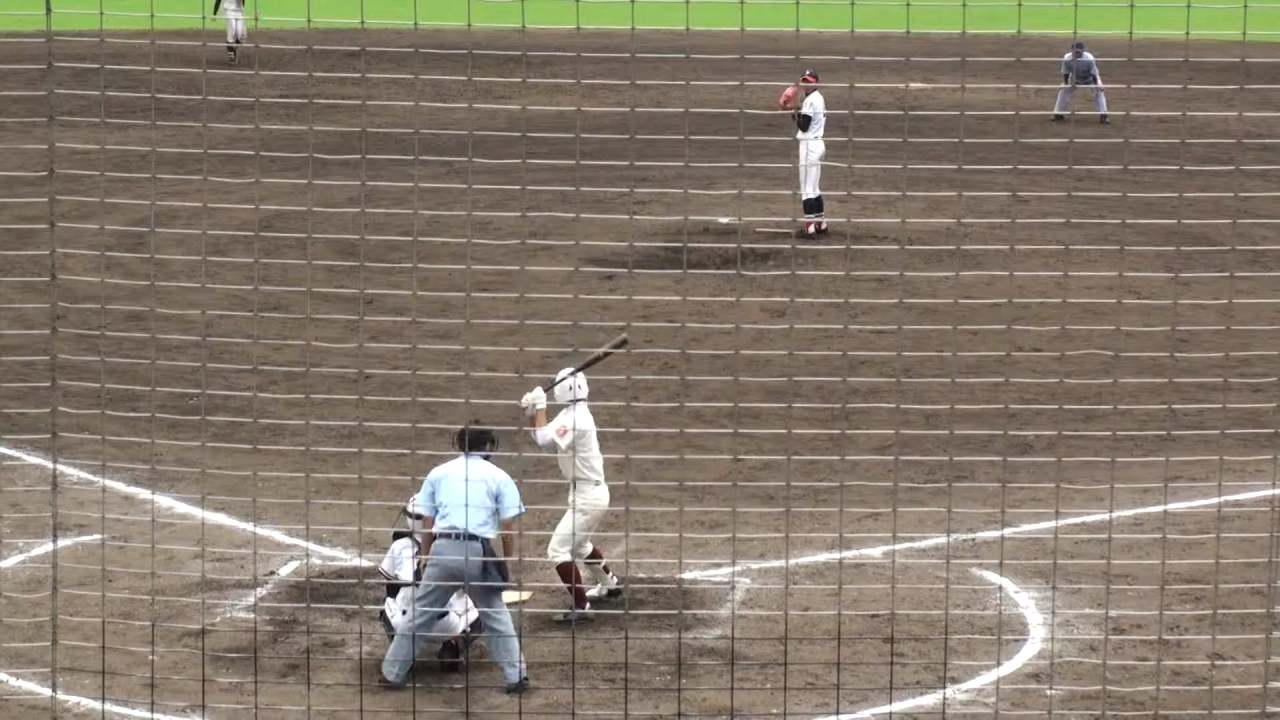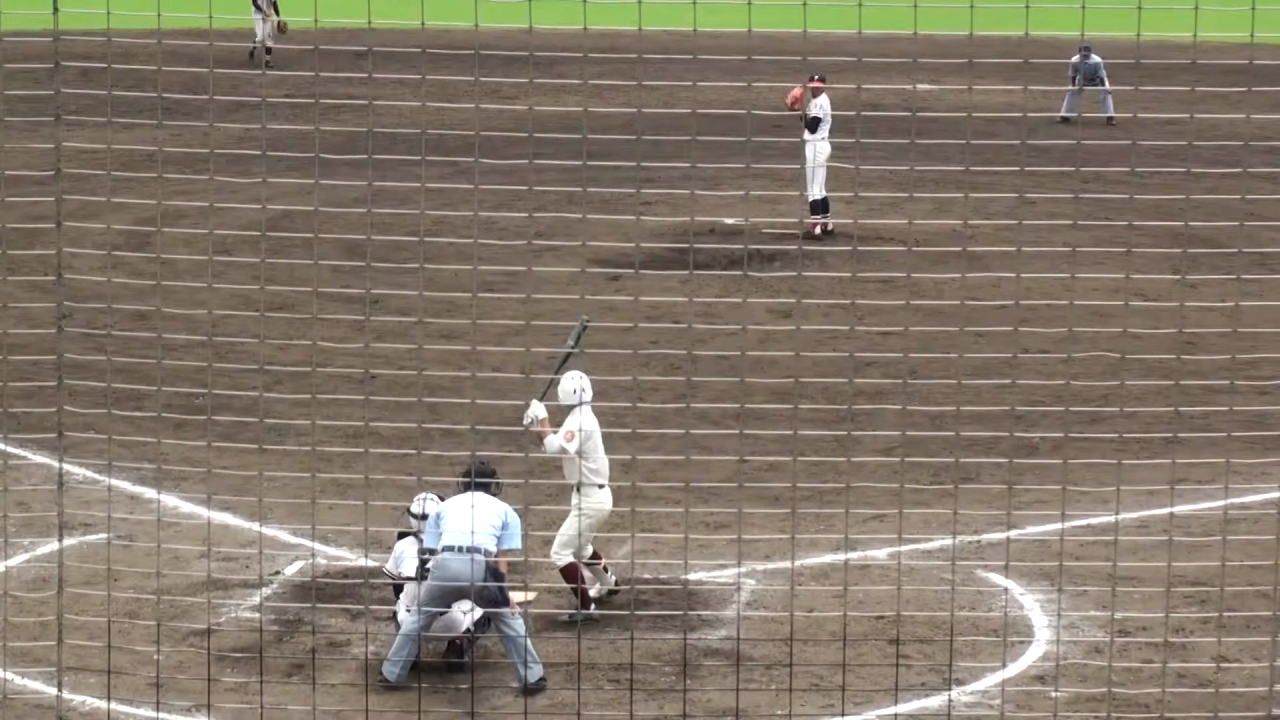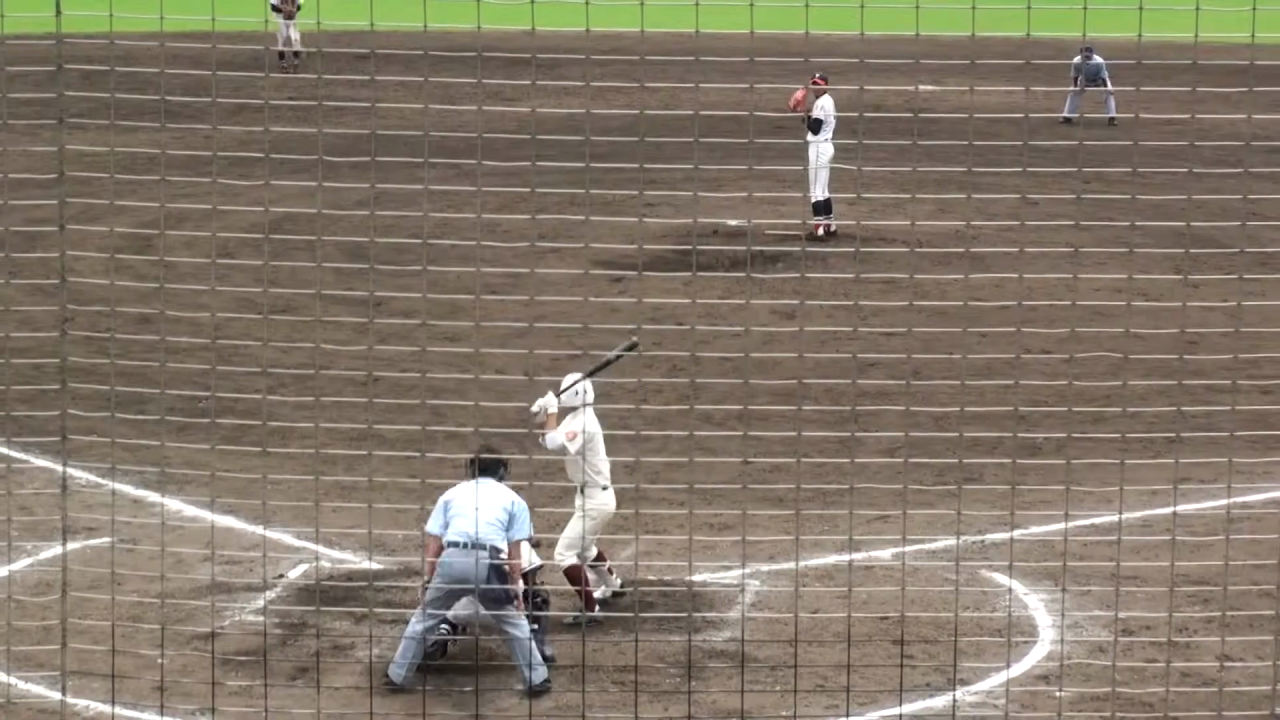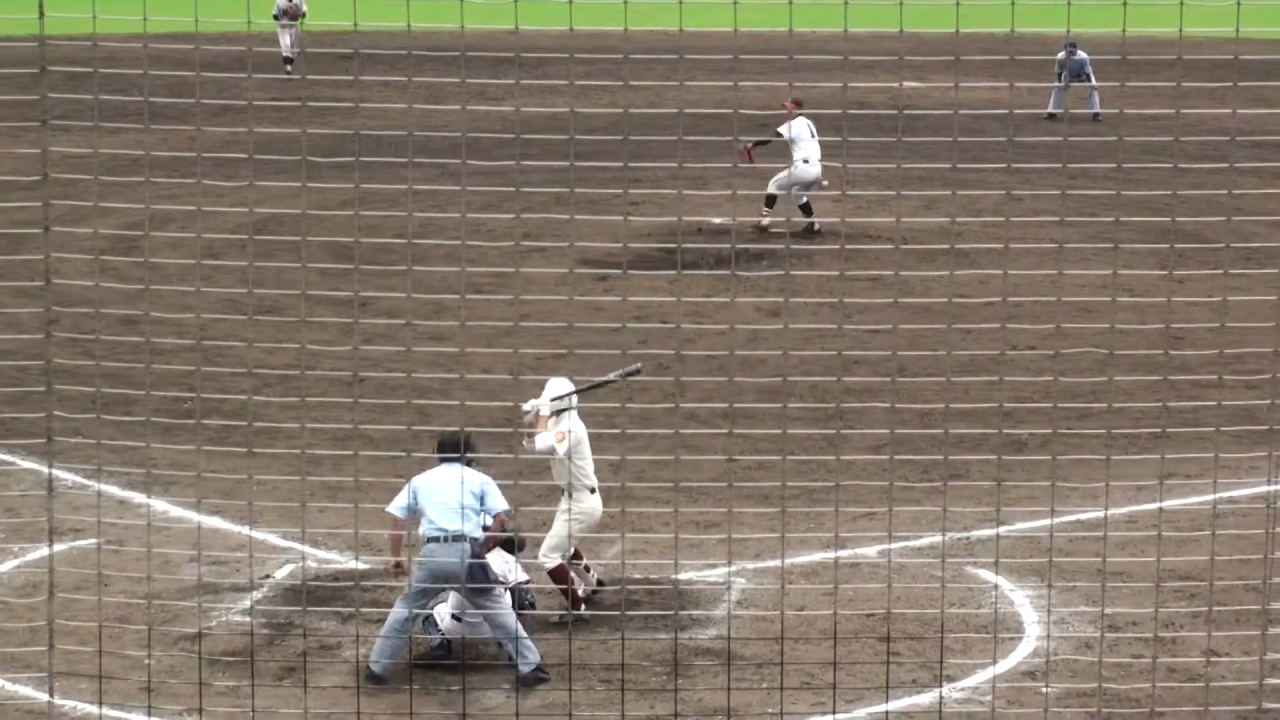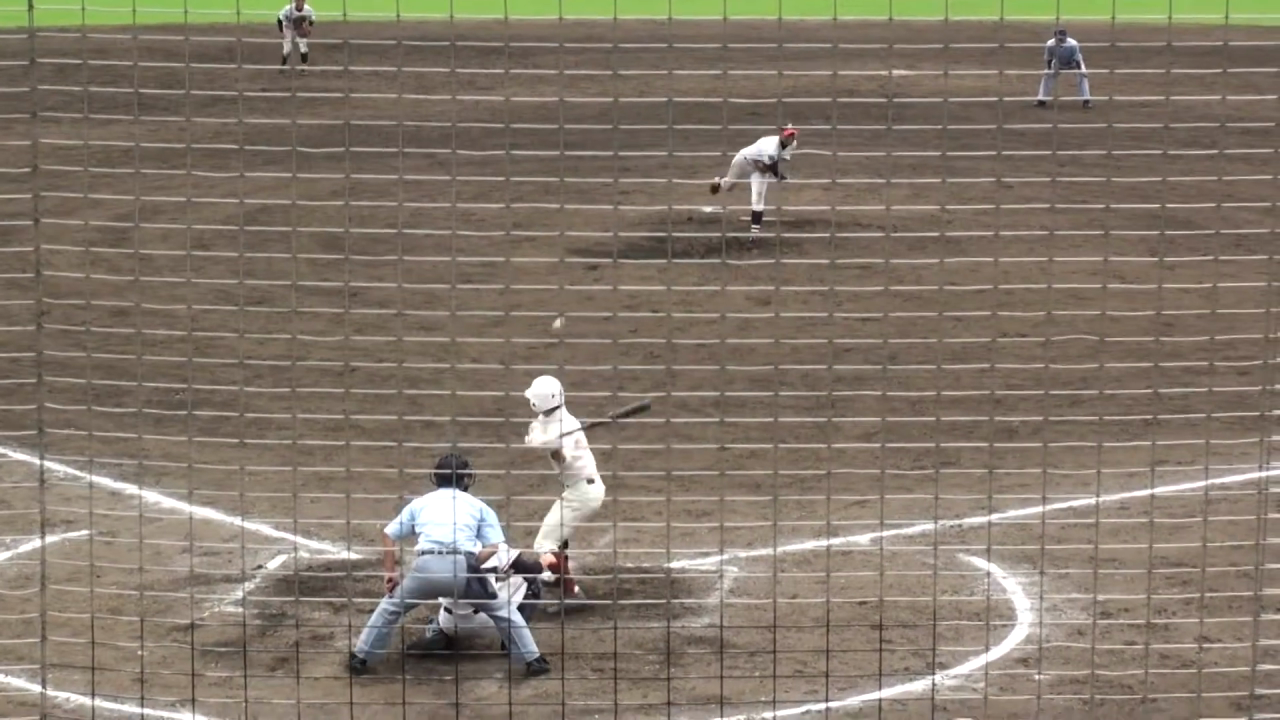
dt=0.7s
person 1, frame 1
left shoulder: (575, 417)
right shoulder: (573, 413)
left elbow: (544, 439)
right elbow: (542, 435)
left wrist: (540, 406)
right wrist: (532, 410)
left hip: (587, 495)
right hip: (589, 491)
left knee: (558, 549)
right knee: (578, 544)
left ankle: (581, 608)
right ankle: (609, 584)
person 1, frame 2
left shoulder: (580, 420)
right shoulder: (580, 417)
left elbow: (554, 447)
right elbow: (557, 445)
left wrist: (542, 418)
right wrist: (538, 425)
left hip: (590, 498)
right hip: (592, 495)
left knee: (561, 552)
right knee: (580, 547)
left ankle: (586, 608)
right ankle: (608, 584)
person 1, frame 3
left shoulder: (583, 423)
right shoulder: (575, 418)
left elbow: (554, 444)
right elbow: (550, 440)
left wrist: (551, 412)
right wrist: (543, 417)
left hip: (594, 500)
right hip: (592, 496)
left knee: (564, 554)
right knee: (584, 547)
left ankle: (590, 610)
right ankle: (613, 586)
person 1, frame 4
left shoulder: (570, 425)
right shoulder: (559, 421)
left elbow: (543, 446)
right elbow: (532, 444)
left wrist: (542, 414)
right wrist: (532, 419)
left hip: (581, 503)
right hip: (574, 498)
left knee: (548, 555)
right knee: (563, 546)
left ankle: (577, 609)
right ankle: (591, 583)
person 1, frame 5
left shoulder: (566, 424)
left elbow: (569, 463)
right elbow: (532, 439)
left wrist: (552, 444)
right wrist: (539, 441)
left hip: (580, 493)
right hip: (585, 490)
left knee: (544, 545)
right knee: (556, 533)
left ankle: (571, 592)
right ankle: (559, 574)
person 2, frame 1
left shoulder: (438, 473)
right shoulder: (499, 477)
left elbow: (428, 521)
right elbow: (507, 526)
left wrist: (426, 553)
right wrist: (508, 560)
left hip: (443, 549)
right hip: (478, 552)
left knee: (420, 614)
right knee: (496, 616)
left ankle: (392, 673)
right ankle: (515, 676)
person 2, frame 2
left shoulder: (444, 505)
right shoulder: (505, 510)
right elbow: (502, 558)
right wrist: (502, 591)
left hip: (446, 563)
right hip: (480, 565)
left knee: (418, 618)
right knee: (509, 619)
left ankle: (392, 674)
right ankle: (532, 678)
person 2, frame 3
left shoulder: (452, 493)
right shoulder: (512, 498)
left elbow: (433, 538)
right elbow: (514, 546)
left wrist: (429, 576)
right wrist: (513, 584)
left hip: (452, 559)
right hip: (488, 562)
left knee: (425, 617)
right knee: (513, 620)
left ankle: (397, 675)
right ankle: (537, 679)
person 2, frame 4
left shoulder: (420, 480)
right shoulder: (480, 479)
left elbow: (396, 517)
right elbow: (501, 518)
left wrist: (396, 556)
right wrist: (484, 548)
left hip: (432, 553)
right hip: (467, 553)
left knee: (405, 609)
right knee: (497, 610)
left ankle: (377, 669)
right ankle: (530, 667)
person 2, frame 5
left shoulder: (419, 503)
right shoulder: (479, 506)
left elbow: (388, 535)
right elbow: (494, 547)
left wrist: (390, 572)
left hip: (425, 566)
right hip: (462, 567)
left knee: (391, 606)
right knee: (501, 608)
left ankle: (360, 658)
right ankle: (533, 660)
